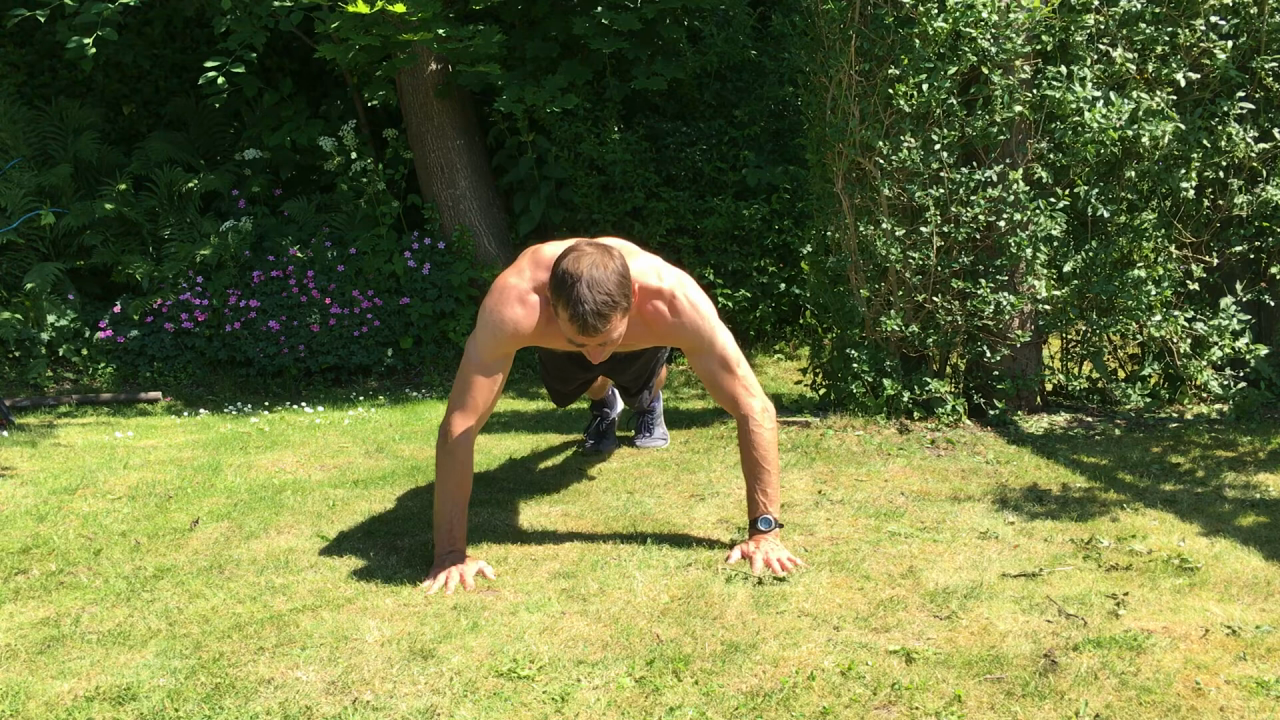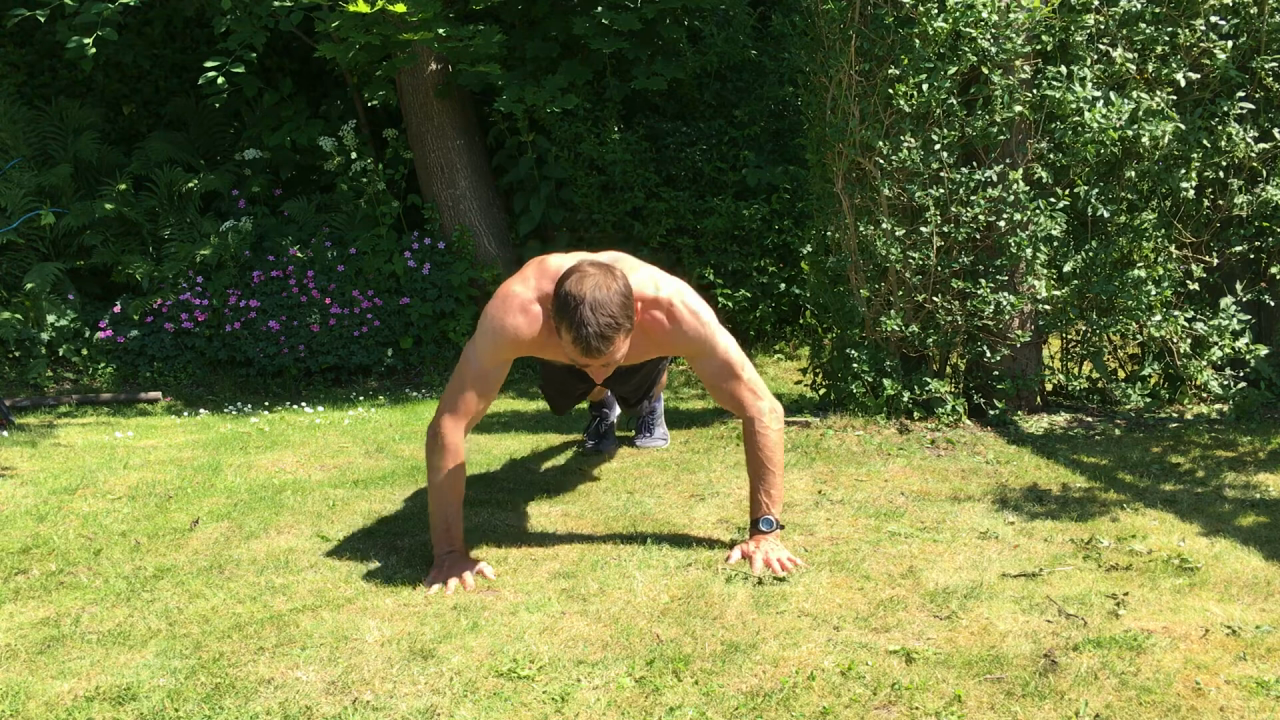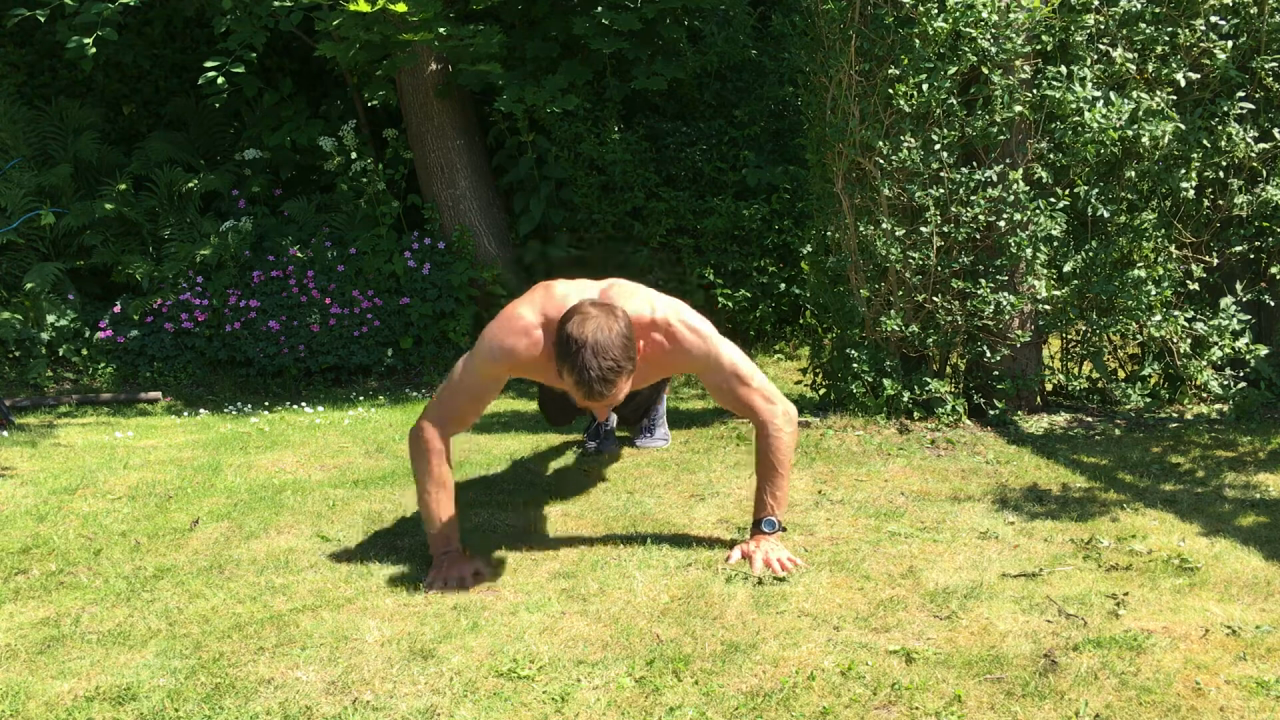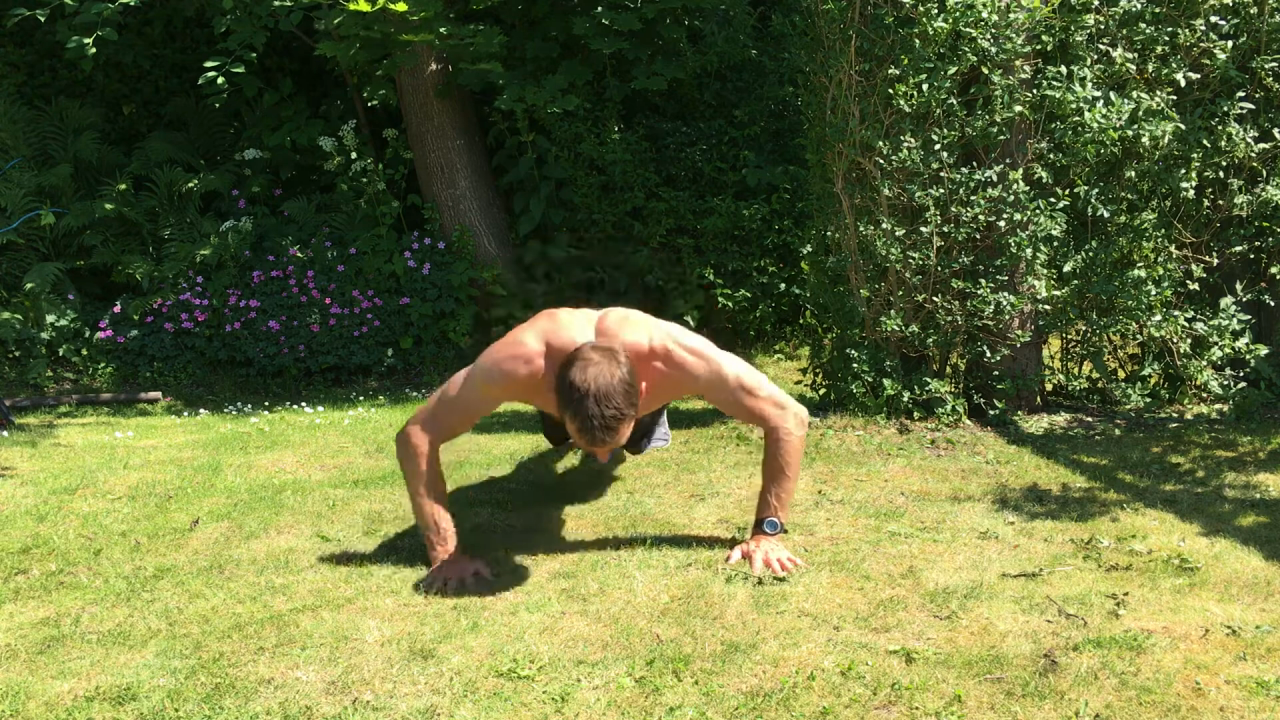
dt=0.1s
person 1, frame 1
left shoulder: (674, 301)
right shoulder: (517, 304)
left elbow: (755, 409)
right elbow: (460, 422)
left wrist: (764, 530)
right wrist: (450, 550)
left hip: (643, 334)
right hip: (557, 336)
left knee: (640, 391)
right knee: (571, 390)
left ankle: (649, 403)
right ankle: (604, 405)
person 1, frame 2
left shoulder: (675, 311)
right shoulder: (518, 313)
left elbow: (763, 411)
right elbow: (449, 425)
left wrist: (765, 531)
right wrist: (449, 552)
left hip: (643, 343)
right hip: (561, 347)
left knee: (641, 397)
left ankle: (650, 404)
right ankle: (603, 403)
person 1, frame 3
left shoulder: (674, 333)
right shoulder: (519, 337)
left elbow: (778, 415)
right elbow: (430, 431)
left wrist: (765, 530)
right wrist: (448, 547)
left knee: (644, 407)
right knee: (568, 414)
left ankle: (650, 411)
person 1, frame 4
left shoulder: (676, 358)
right shoulder: (519, 363)
left elbow: (790, 418)
right elbow: (415, 437)
left wrist: (767, 531)
right wrist: (444, 552)
right hip: (558, 381)
left knee: (641, 439)
left ankle: (652, 417)
